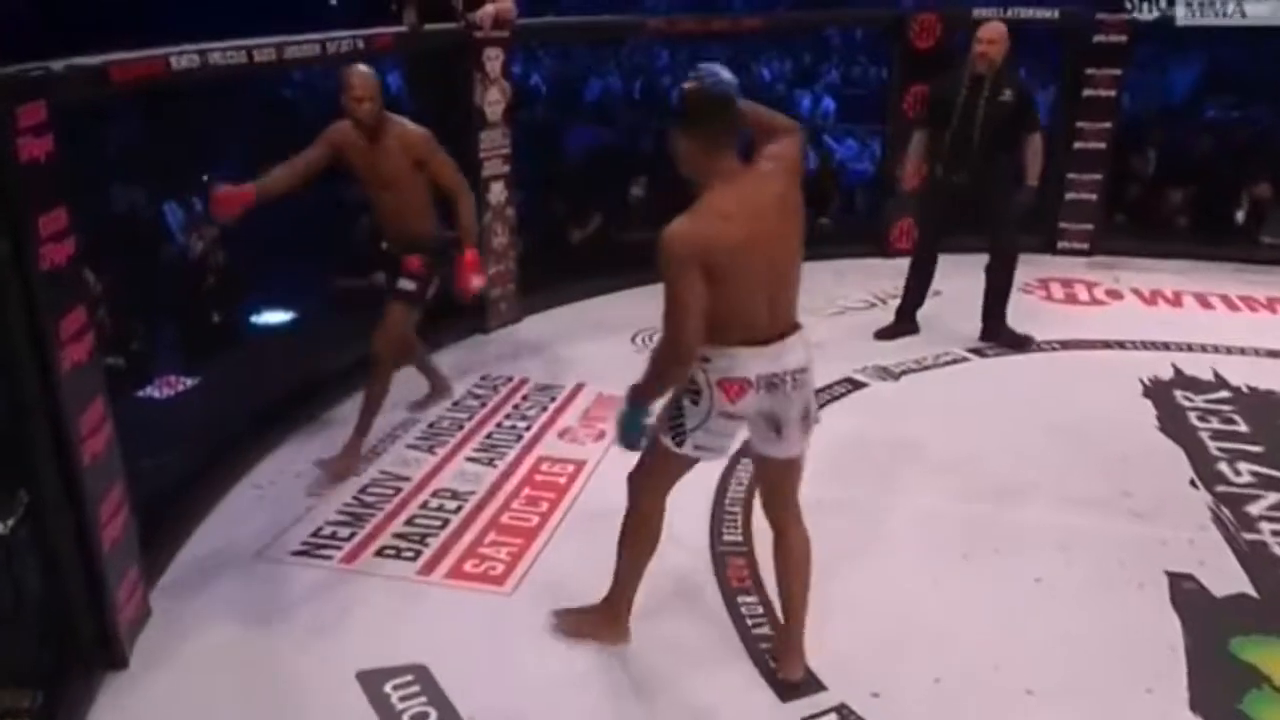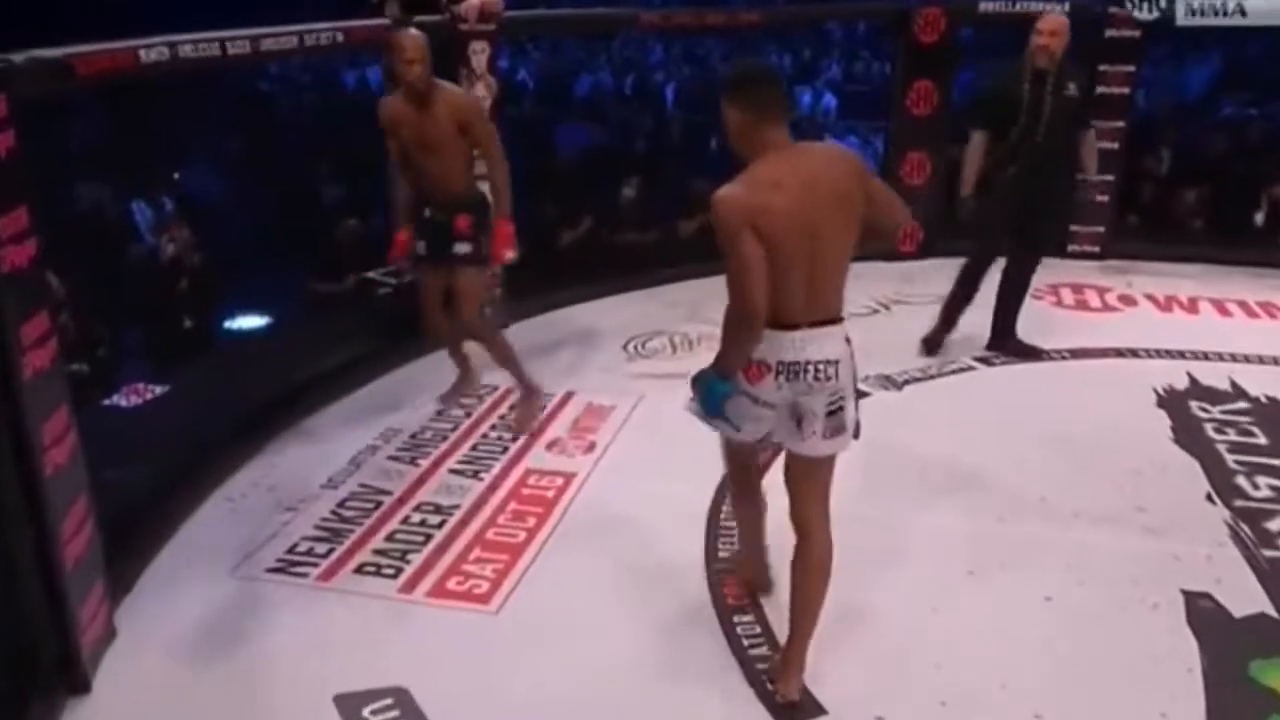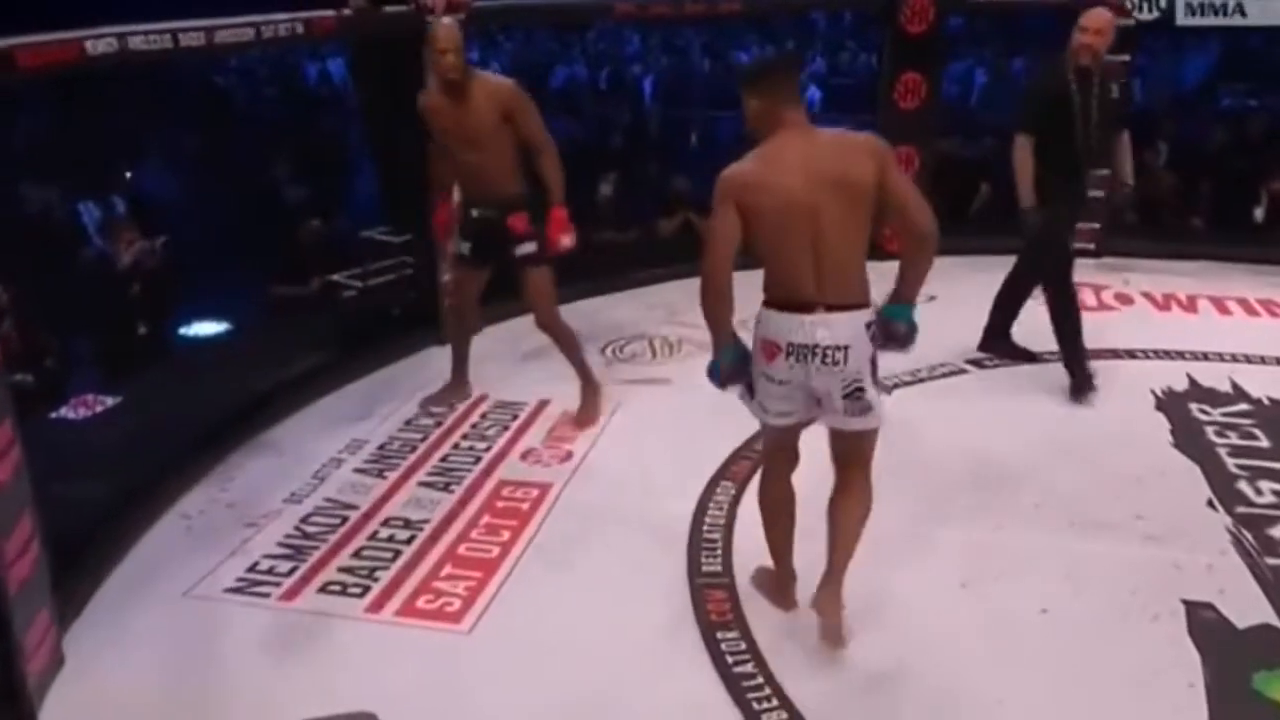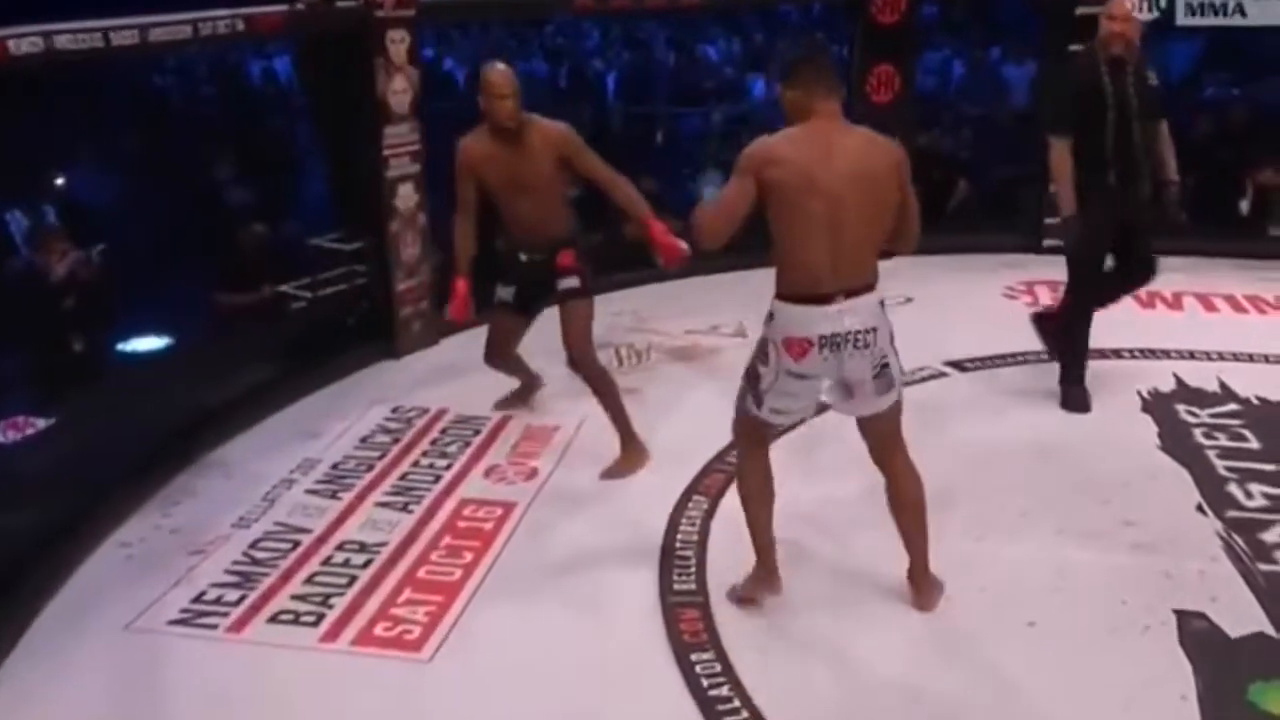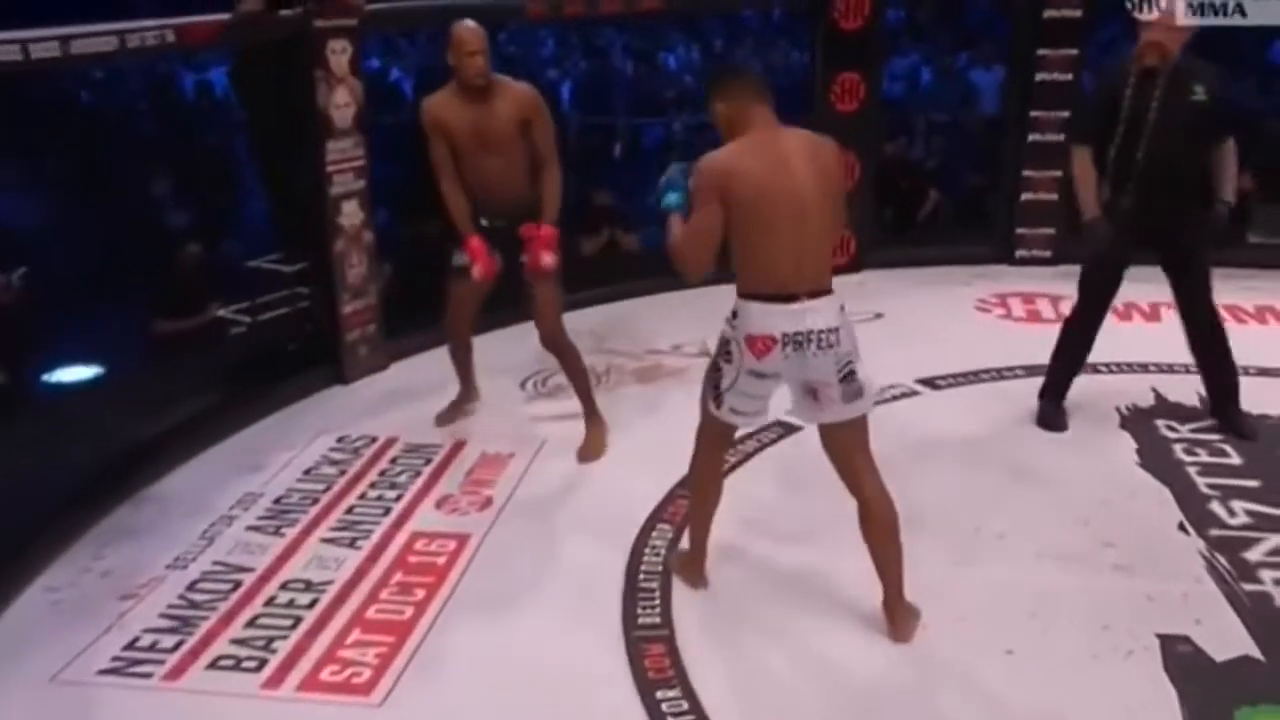
dt=0.3s
person 1, frame 1
left shoulder: (687, 236)
right shoulder: (778, 175)
left elbow: (682, 348)
right elbow: (791, 130)
left wrist: (639, 401)
right wrist: (730, 100)
left hip: (729, 372)
right hip: (791, 361)
left knee: (647, 485)
right knee: (783, 507)
left ankle: (613, 614)
right ankle: (792, 647)
person 1, frame 2
left shoulder: (736, 201)
right shoulder: (842, 164)
left elbow: (751, 308)
right elbow: (901, 226)
left wrist: (719, 371)
left hip: (765, 354)
right hip: (828, 353)
left knee: (741, 468)
right knee: (811, 509)
left ankle: (756, 569)
right ankle: (792, 663)
person 1, frame 3
left shoulder: (739, 179)
right shoulder: (868, 151)
left elbow: (715, 279)
right elbow: (924, 232)
left wrist: (724, 347)
right wrist: (902, 304)
left hip: (782, 333)
right hip: (851, 331)
left knee: (778, 463)
right knee: (854, 470)
left ankle: (783, 580)
right ankle: (831, 586)
person 1, frame 4
left shoulder: (766, 155)
right shoulder: (891, 154)
left elbow: (708, 234)
right elbow: (905, 240)
left wrist: (713, 194)
left hip: (796, 324)
right hip: (864, 320)
left knee: (749, 440)
right knee: (892, 454)
left ankle: (765, 571)
right ankle: (921, 577)
person 1, frame 5
left shoulder: (717, 166)
right shoulder: (827, 152)
left elbow: (693, 266)
left wrist: (675, 206)
left hip: (758, 325)
right hip: (824, 320)
left knee: (710, 445)
right knee: (860, 470)
left ankle: (694, 559)
right ankle: (898, 607)
person 2, frame 1
left shoulder: (414, 139)
right shoulder: (341, 136)
left elbow: (461, 191)
right elbow: (294, 170)
left wrist: (469, 254)
right wrist: (246, 194)
left hip: (423, 251)
right hip: (392, 246)
left knee: (382, 349)
right knee: (397, 337)
left ankle: (354, 447)
right ankle: (438, 383)
person 2, frame 2
left shoulder: (461, 103)
right shoulder: (389, 110)
left elbow: (497, 162)
right elbow: (400, 170)
left wrist: (504, 224)
right wrist: (402, 227)
left hip: (467, 213)
right hip: (430, 213)
left knee: (470, 318)
right knee: (430, 307)
left ankle: (527, 387)
right ankle: (466, 372)
person 2, frame 3
left shoulder: (503, 91)
right shoulder: (429, 104)
left elbow: (545, 149)
left wrist: (559, 212)
right wrist: (443, 209)
left hip: (516, 212)
right hip: (473, 212)
left knee: (546, 316)
right knee: (459, 305)
left ankle: (589, 385)
right ankle: (458, 380)
person 2, frame 4
left shoulder: (555, 135)
right shoulder: (470, 151)
left elbow: (611, 181)
right elbow: (466, 217)
left wrist: (656, 229)
right wrist: (462, 281)
left hip: (564, 253)
right hip: (518, 256)
left knee: (580, 358)
right knee: (496, 353)
left ankle: (633, 446)
right ankle: (529, 381)
person 2, frame 5
left shoulder: (524, 97)
right shoulder: (435, 109)
left elbow: (550, 165)
right elbow: (449, 179)
left wrist: (548, 232)
right wrist: (472, 241)
left hip: (528, 222)
right hip: (480, 222)
left knee: (551, 335)
right knee: (456, 323)
left ankle: (593, 419)
right ankle: (467, 392)
person 3, frame 1
left shoulder: (1016, 89)
right shoulder: (948, 86)
left elbow: (1032, 137)
right elbow: (923, 134)
left wrist: (1029, 185)
right wrist: (908, 182)
left hip: (994, 183)
right hip: (946, 180)
left knee: (1005, 252)
right knee: (925, 248)
left ankle: (994, 325)
right ankle: (906, 317)
person 3, frame 2
left shoulder: (1073, 85)
right shoulder: (1007, 81)
left elbow: (1084, 132)
right elbow: (979, 137)
left wrist: (1091, 179)
right wrist: (967, 190)
left hip: (1049, 189)
right hip: (1003, 184)
left knee: (1025, 261)
right knee: (984, 255)
left ankle: (1003, 335)
right ankle: (945, 323)
person 3, frame 3
left shoulder: (1111, 85)
right shoulder: (1048, 81)
left elbow: (1119, 133)
right elbow: (1023, 144)
left wrist: (1126, 182)
right wrist: (1028, 203)
left hip: (1075, 190)
right hip: (1047, 193)
left knee: (1033, 266)
right knee: (1059, 273)
left ankle: (995, 335)
right ankle: (1077, 366)
person 3, frame 4
left shoulder: (1144, 72)
right shoulder: (1079, 74)
left elbow: (1156, 125)
right elbow: (1059, 145)
left wrist: (1170, 178)
right wrist: (1069, 211)
left hip: (1135, 193)
right hip: (1091, 196)
left knee: (1139, 269)
right knee: (1084, 284)
left ankle: (1057, 321)
right ankle: (1072, 377)
person 3, frame 5
left shoulder: (1201, 83)
right shoulder: (1114, 84)
left elbow: (1222, 145)
right elbow: (1083, 152)
left wrist: (1223, 200)
right wrist: (1092, 216)
left hip: (1181, 213)
right hip: (1118, 212)
left knee: (1200, 307)
right knee: (1091, 305)
left ankle: (1225, 401)
right ankle: (1052, 396)
